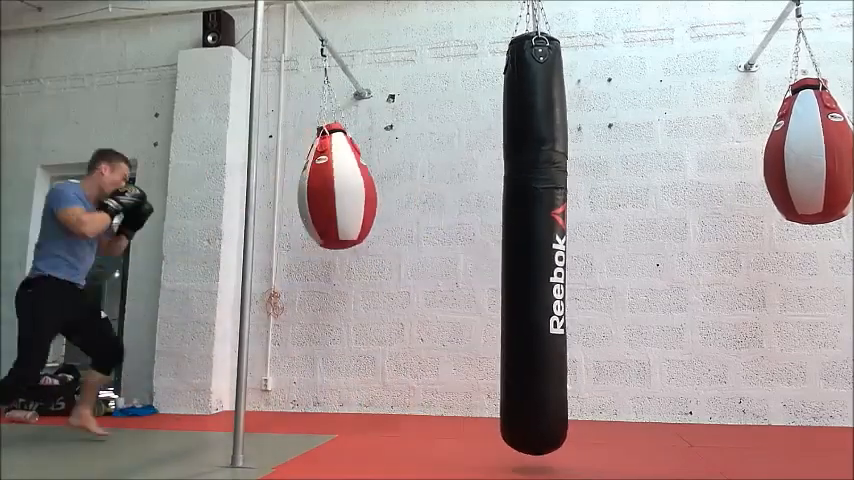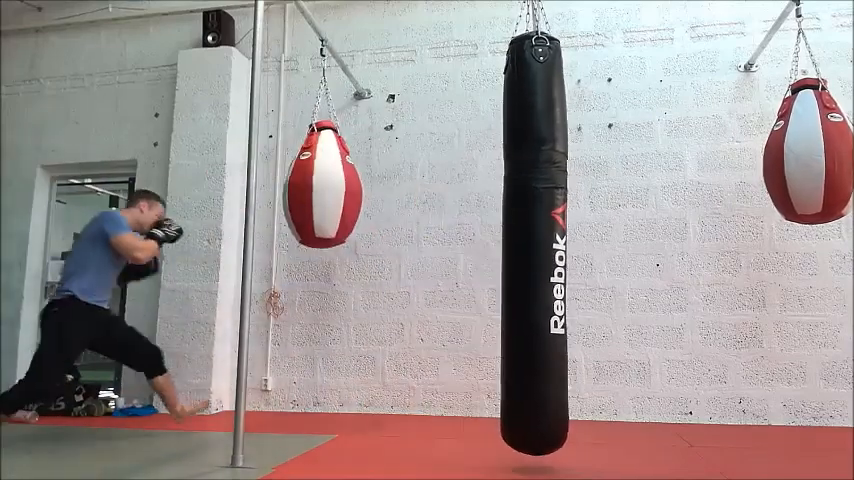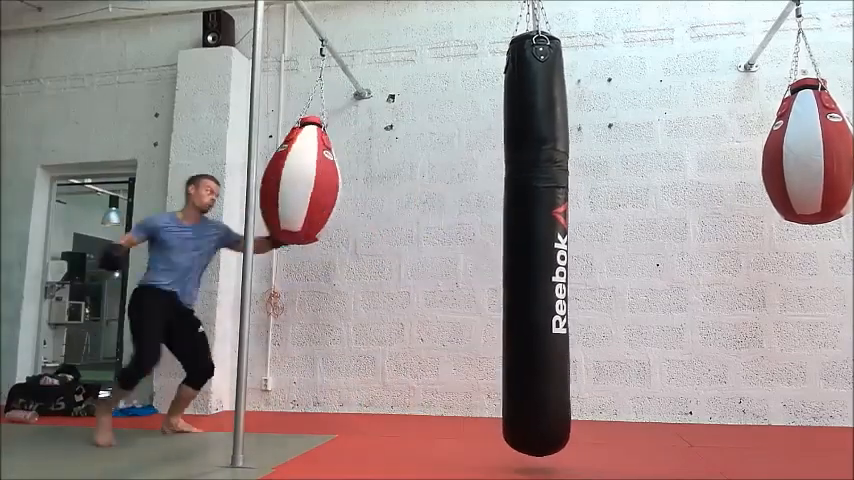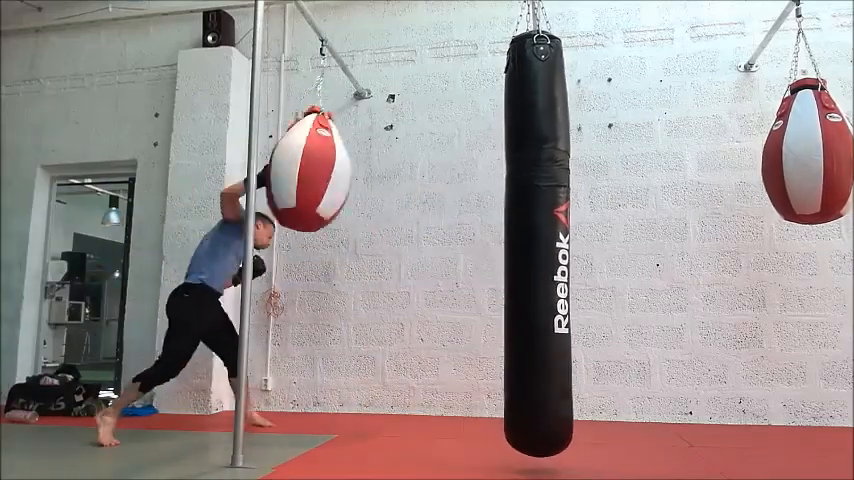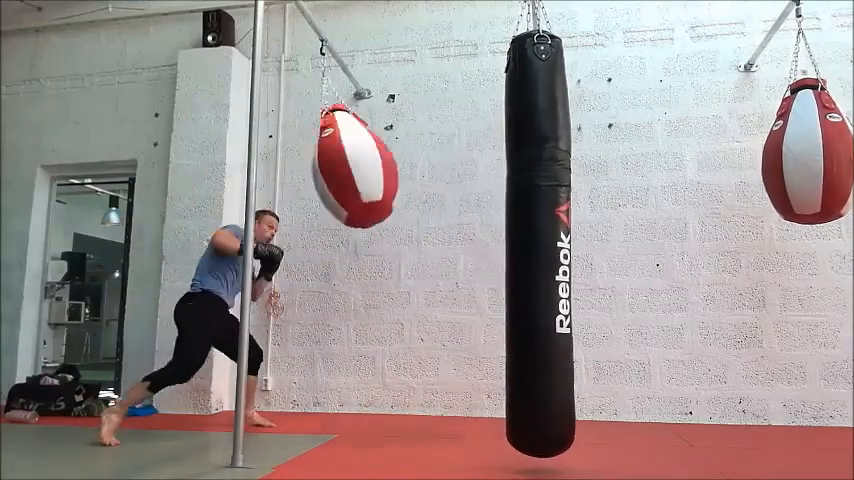
dt=0.2s
person 1, frame 1
left shoulder: (96, 206)
right shoulder: (65, 192)
left elbow: (111, 250)
right elbow: (85, 227)
left wrist: (129, 228)
right wrist: (114, 206)
left hip: (70, 294)
right hip: (44, 293)
left knee: (111, 351)
right knee: (26, 372)
left ankle: (82, 412)
person 1, frame 2
left shoulder: (126, 234)
right shoulder: (111, 219)
right elbow: (139, 254)
right wrist: (160, 236)
left hip: (96, 314)
right hip: (69, 313)
left knee: (150, 356)
right knee: (43, 383)
left ankle: (177, 409)
person 1, frame 3
left shoulder: (214, 230)
right shoulder: (159, 222)
left elbow: (252, 247)
right elbow: (124, 243)
left wrist: (276, 240)
right wrist: (116, 251)
left hip: (180, 310)
right hip: (152, 300)
left knee: (203, 368)
right knee: (145, 359)
left ankle: (172, 419)
right ankle: (105, 411)
person 1, frame 4
left shoulder: (232, 249)
right shoulder: (235, 226)
right elbow: (228, 196)
left wrist: (242, 276)
right wrist: (257, 181)
left hip: (206, 302)
right hip: (192, 298)
left knee: (236, 354)
right knee: (169, 365)
left ankle: (247, 412)
right ankle: (110, 415)
person 1, frame 5
left shoulder: (246, 251)
right shoulder: (235, 233)
left elbow: (253, 295)
right elbow: (218, 240)
left wrist: (267, 272)
right wrist: (252, 250)
left hip: (217, 311)
right hip: (200, 307)
left knee: (253, 355)
right knee: (181, 368)
left ankle: (249, 413)
right ankle: (115, 413)
